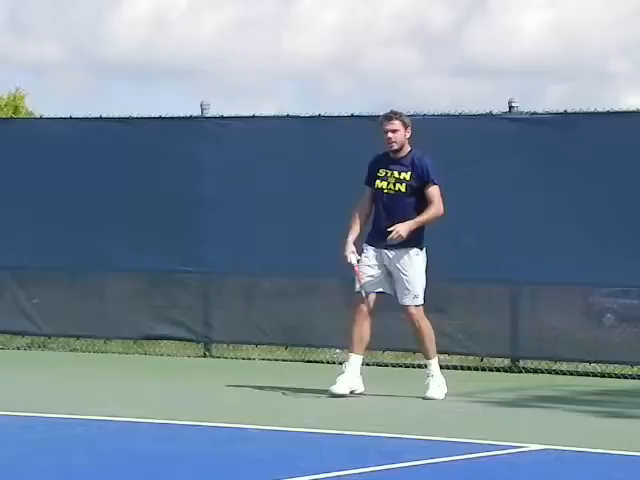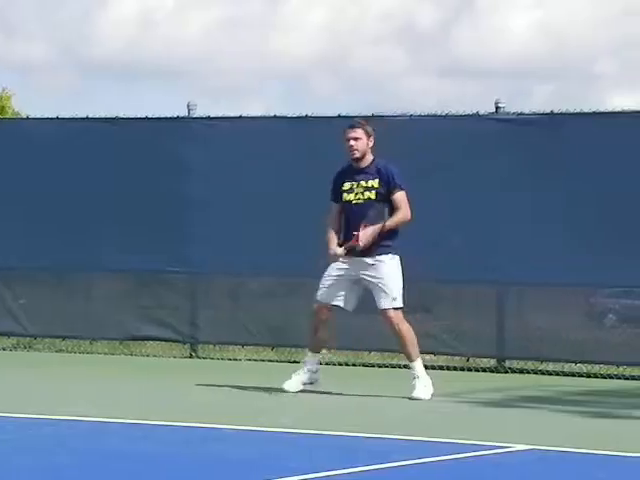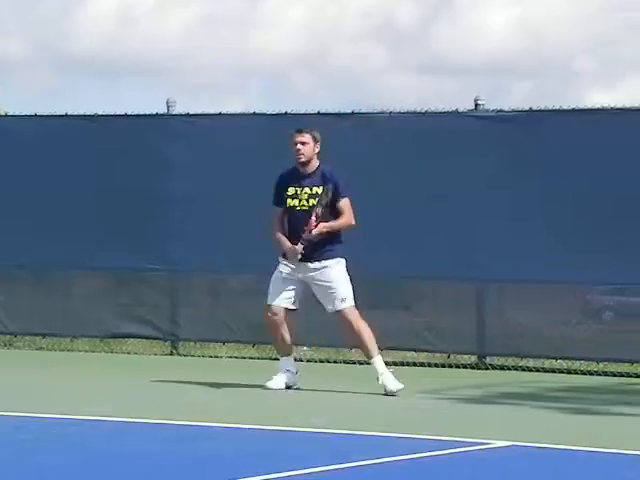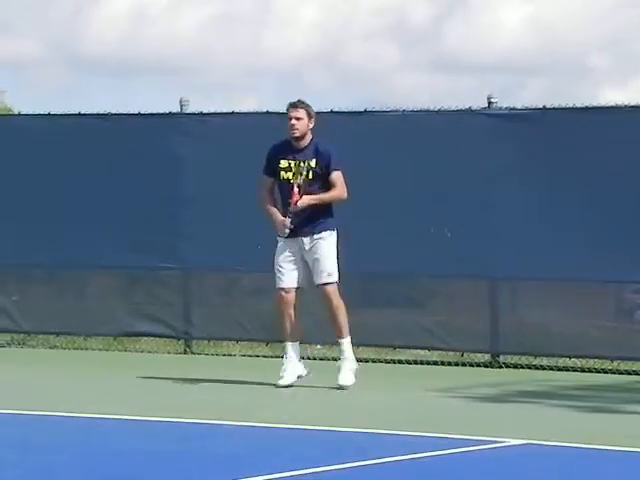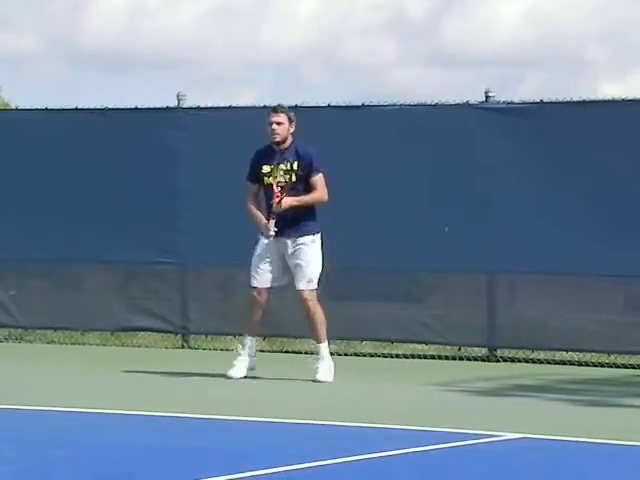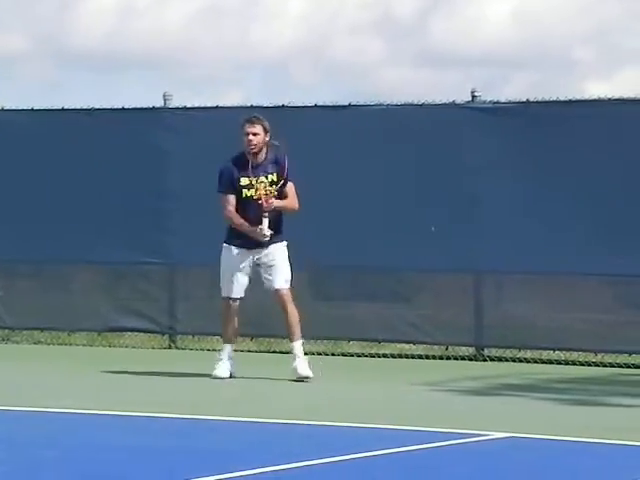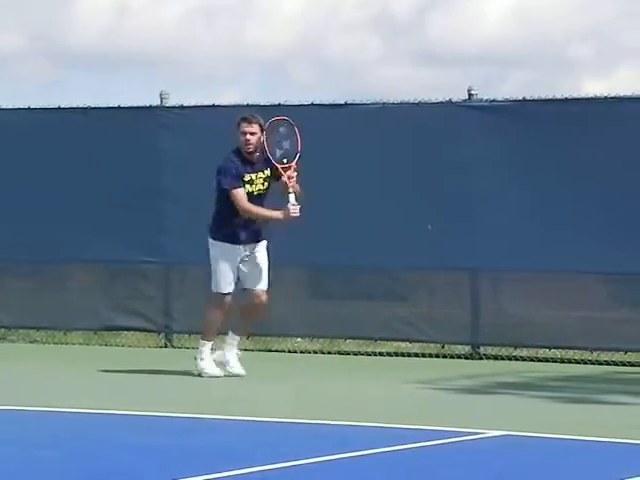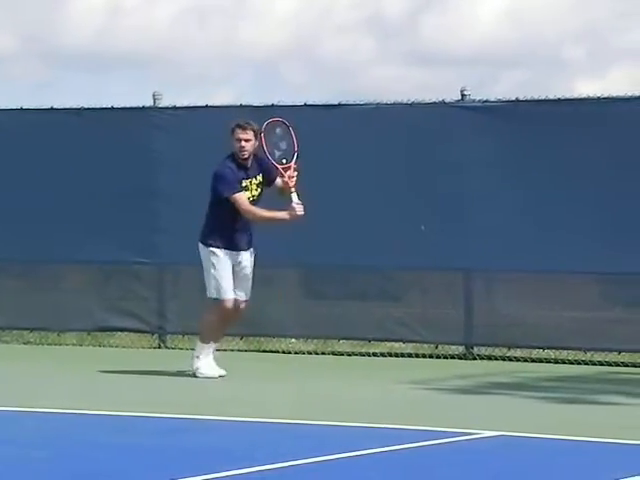
dt=0.2s
person 1, frame 1
left shoulder: (421, 164)
right shoulder: (376, 164)
left elbow: (438, 208)
right elbow: (365, 204)
left wrist: (410, 225)
right wrist: (351, 237)
left hip: (408, 249)
right hip: (375, 247)
left knee: (414, 312)
right knee: (363, 306)
left ankle: (435, 375)
right ankle: (352, 374)
person 1, frame 2
left shoulder: (386, 172)
right shoulder: (341, 176)
left elbow: (404, 213)
left wrist: (375, 230)
right wrist: (333, 243)
left hip: (381, 256)
right hip: (346, 257)
left knee: (394, 315)
right knee: (321, 311)
left ankle: (421, 377)
right ankle: (309, 370)
person 1, frame 3
left shoulder: (330, 178)
right shoulder: (284, 180)
left elbow: (349, 219)
right elbow: (277, 223)
left wrist: (324, 228)
right wrist: (286, 245)
left hip: (328, 259)
right hip: (293, 261)
left knee: (350, 315)
right knee: (274, 313)
left ankle: (383, 372)
right ankle: (288, 370)
person 1, frame 4
left shoulder: (323, 152)
right shoulder: (276, 152)
left elbow: (341, 193)
right elbow: (267, 193)
left wrist: (310, 200)
right wrist: (277, 218)
left hip: (320, 232)
right hip: (289, 235)
left knee: (330, 292)
right knee: (285, 296)
left ankle: (348, 358)
right ankle: (293, 362)
person 1, frame 5
left shoulder: (305, 155)
right shoulder: (259, 158)
left elbow: (322, 195)
right elbow: (252, 199)
left wrist: (292, 201)
right wrist: (262, 221)
left hip: (303, 236)
right hip: (271, 237)
left knee: (307, 296)
right knee: (257, 294)
left ankle: (324, 359)
right ankle: (246, 355)
person 1, frame 6
left shoulder: (278, 164)
right shoulder: (230, 168)
left elbow: (294, 203)
right elbow: (229, 212)
left wrist: (275, 203)
right wrist: (253, 231)
left hip: (274, 244)
right hip: (237, 245)
left knee: (284, 296)
right knee: (231, 302)
left ankle: (299, 357)
right ankle: (226, 357)
person 1, frame 7
left shoulder: (269, 160)
right shoulder: (228, 165)
left elbow: (292, 188)
right elbow: (244, 207)
left wrist: (292, 183)
right wrist: (281, 215)
left hip: (255, 241)
right hip: (225, 240)
left knee: (259, 299)
right knee: (223, 299)
left ankle: (229, 350)
right ankle: (204, 356)
person 1, frame 8
left shoulder: (262, 164)
right shoulder: (225, 171)
left elbow: (283, 188)
right elbow: (247, 211)
left wrist: (289, 183)
right wrist: (286, 215)
left hip: (244, 246)
right hip: (217, 245)
left knee: (238, 306)
right knee: (224, 304)
left ankle: (207, 354)
right ankle: (200, 357)
